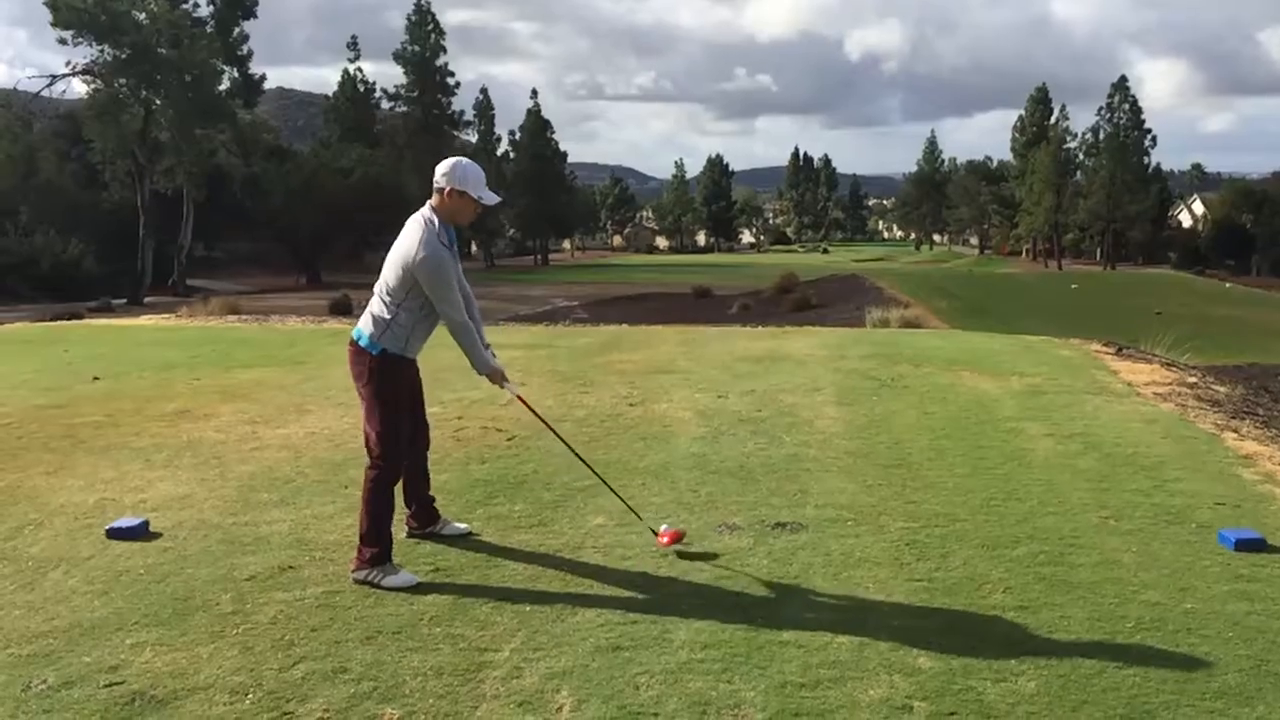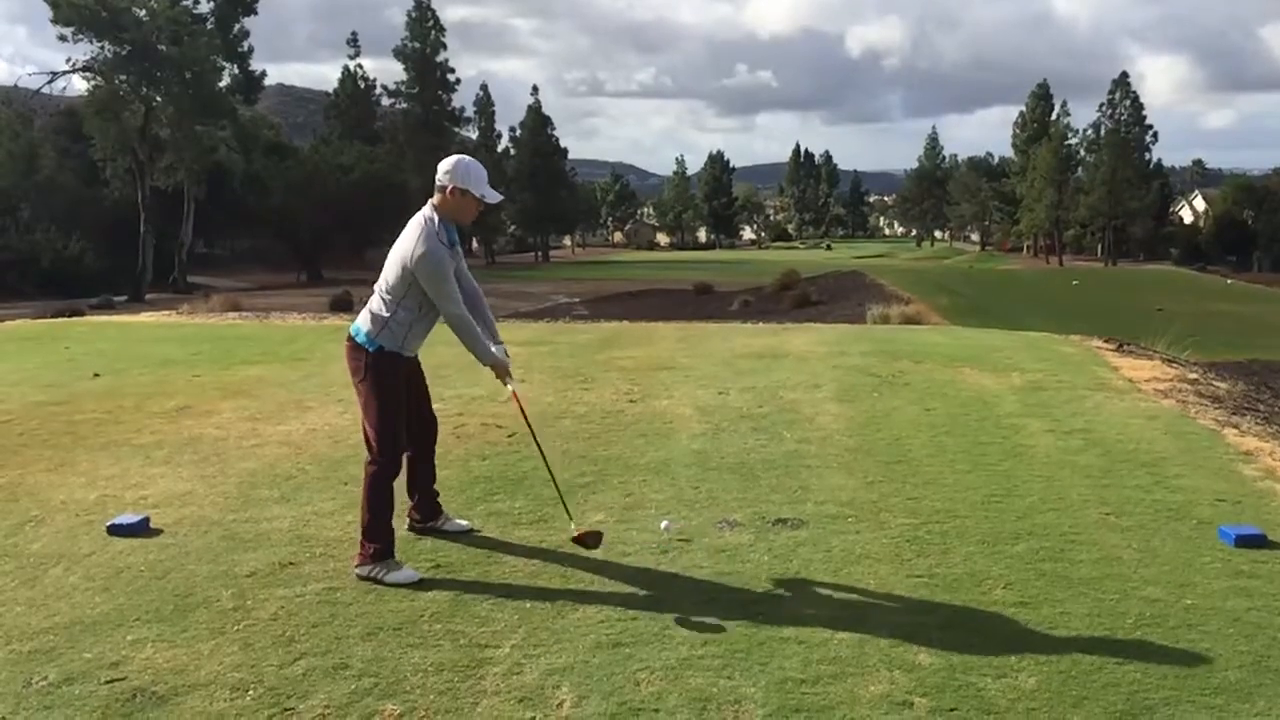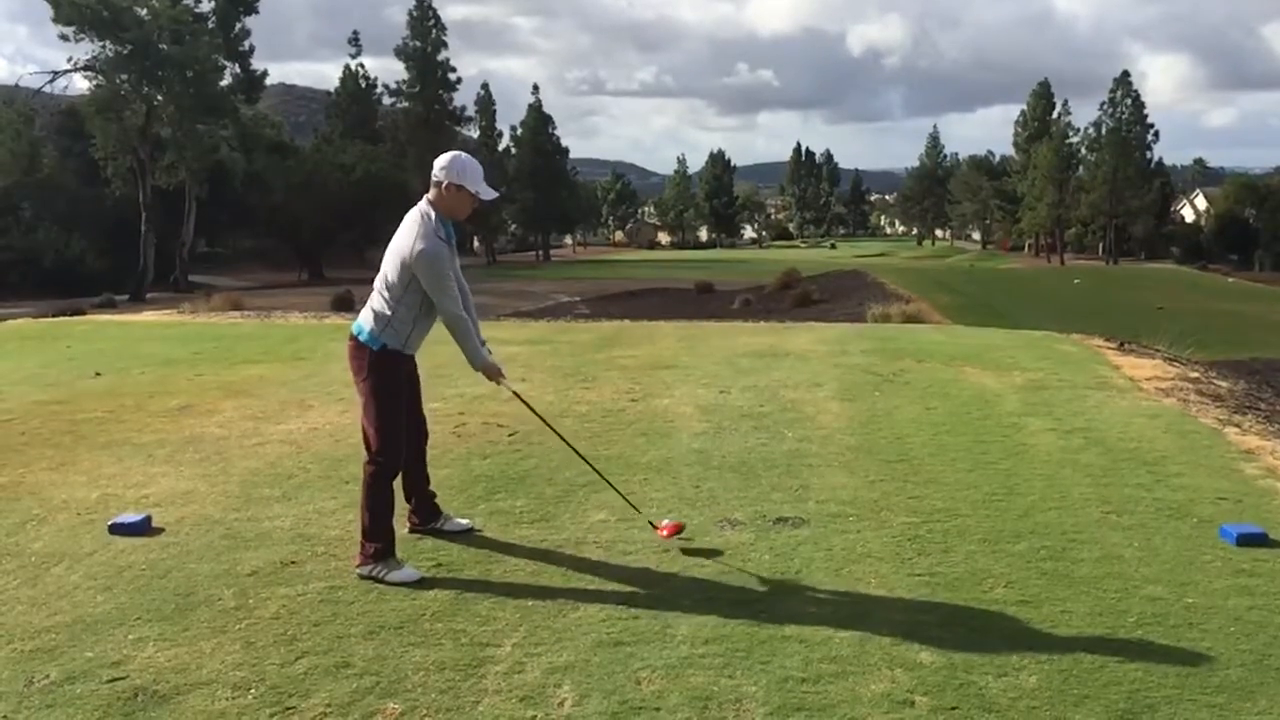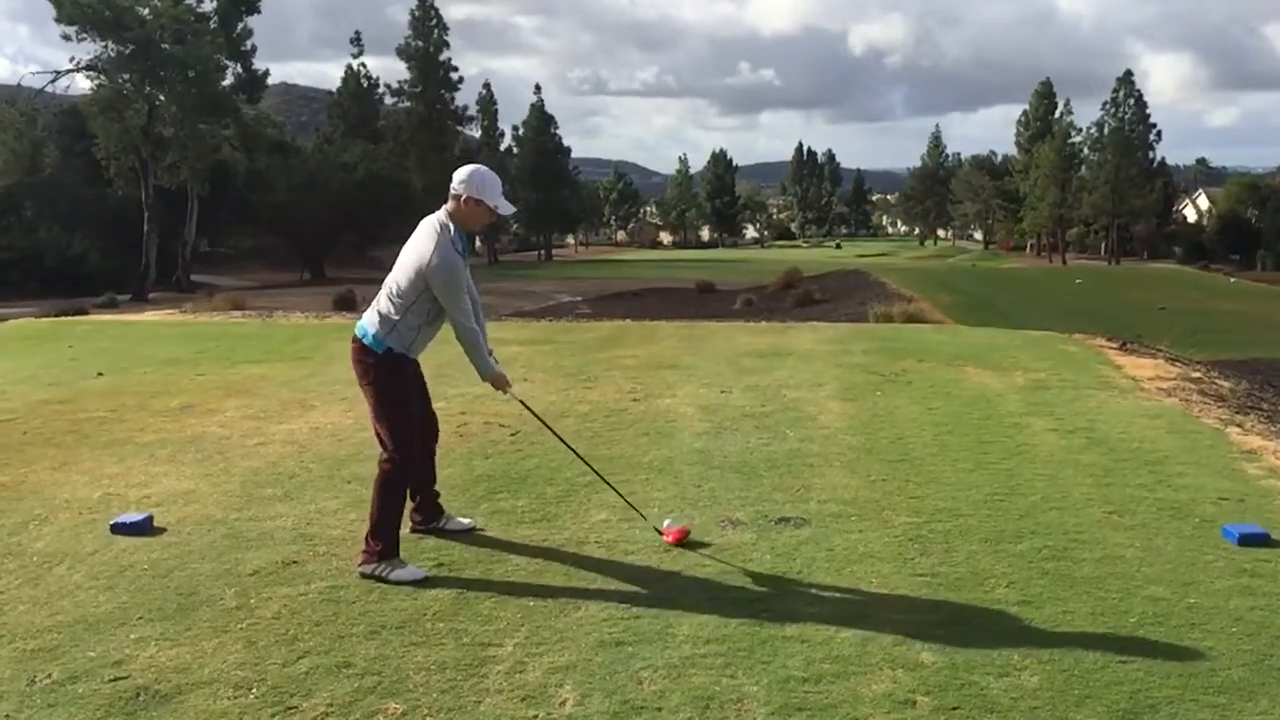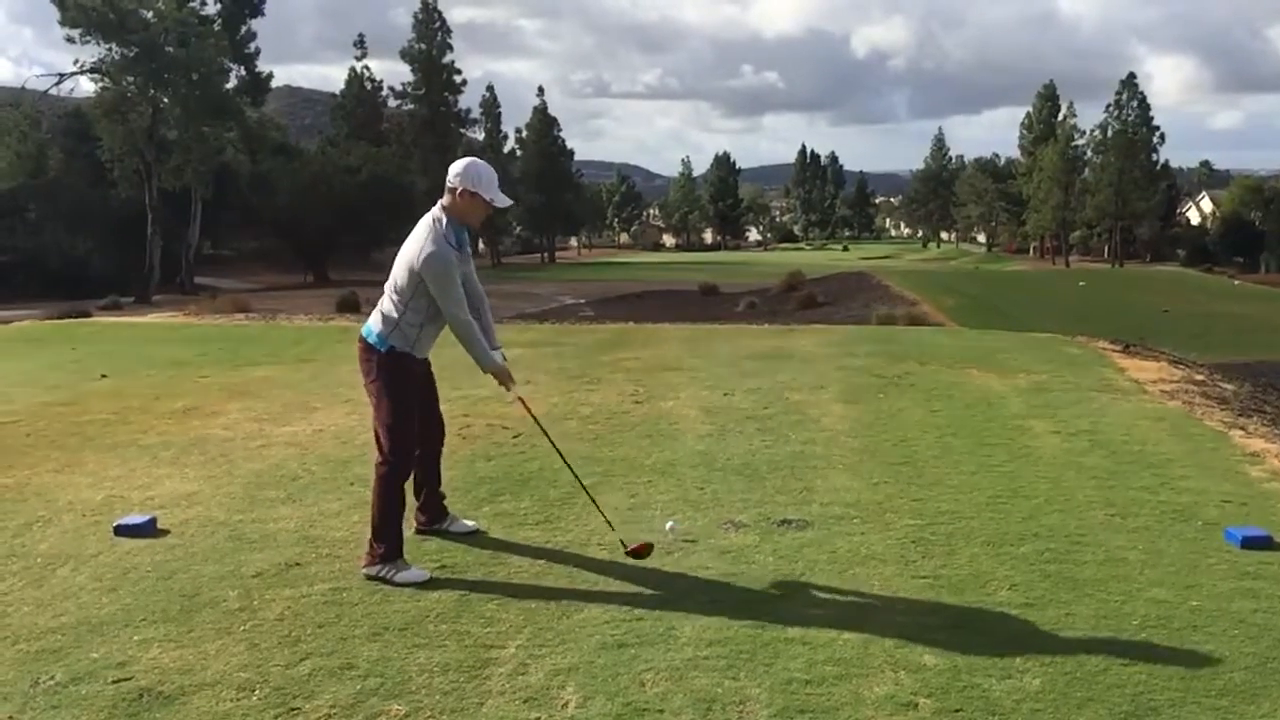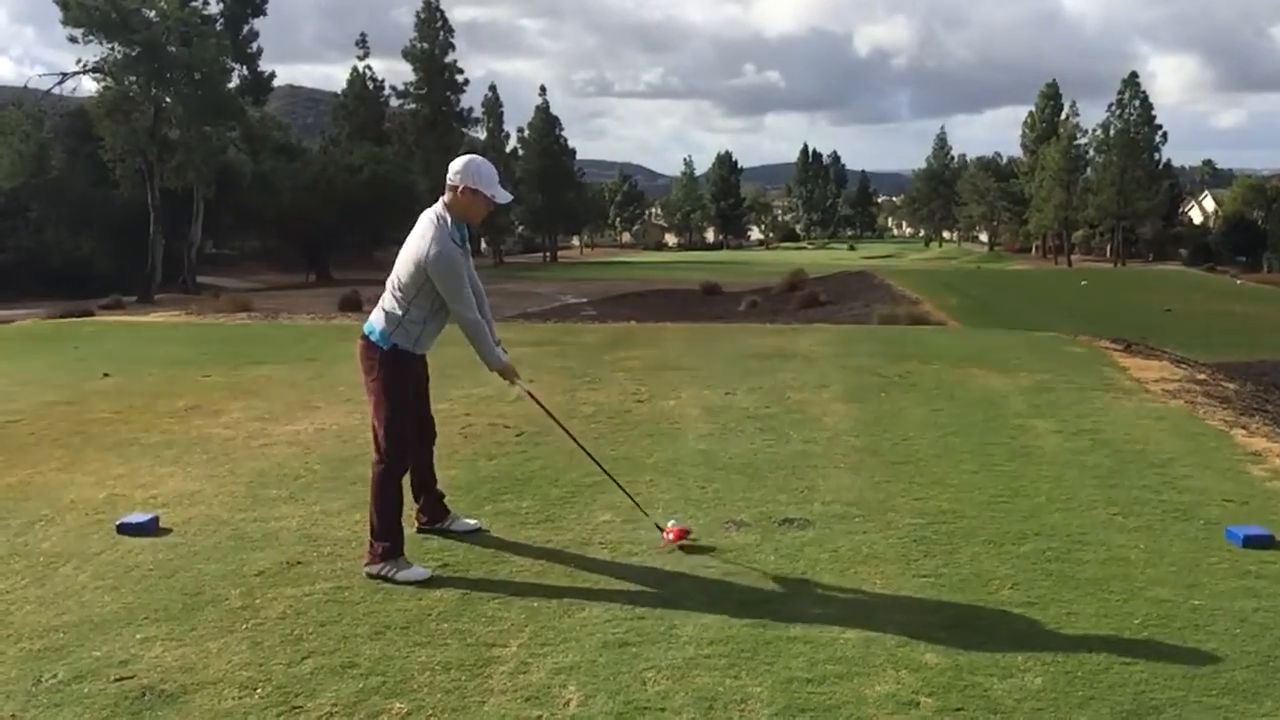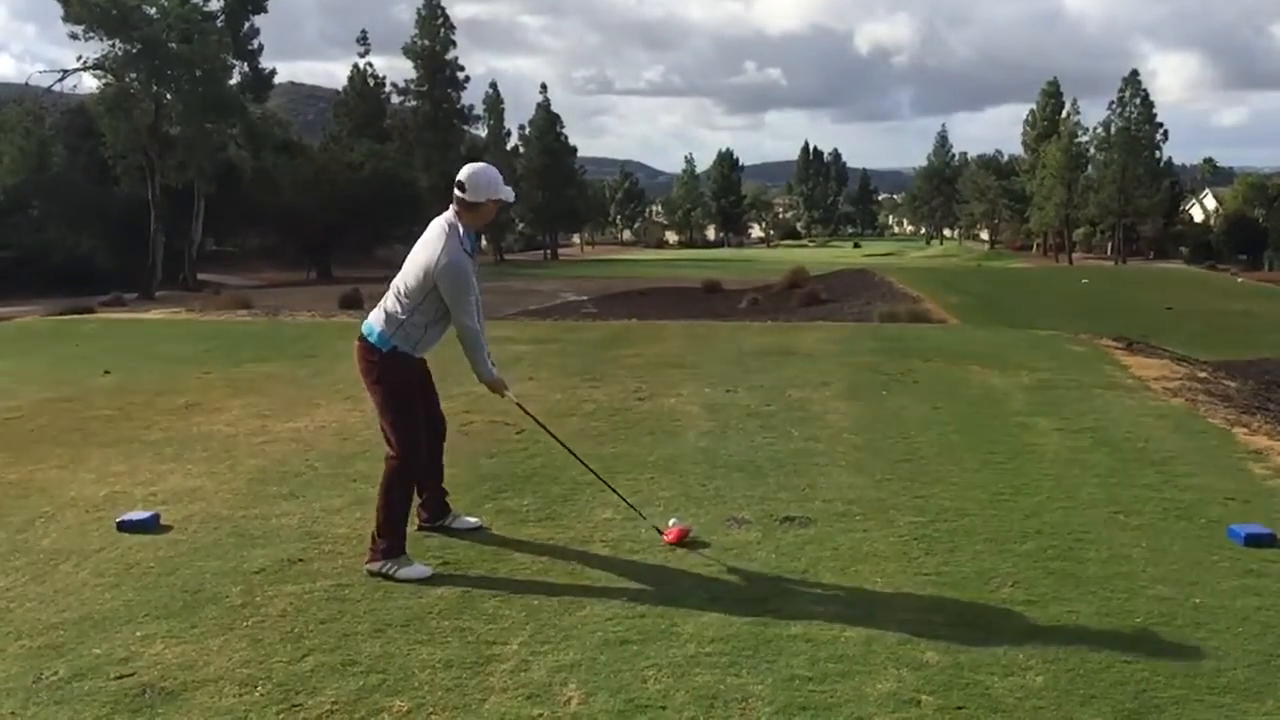
dt=0.5s
person 1, frame 1
left shoulder: (435, 227)
right shoulder: (429, 249)
left elbow: (463, 295)
right elbow: (455, 317)
left wrist: (486, 351)
right wrist: (485, 366)
left hip: (396, 353)
right hip: (378, 355)
left knee: (415, 438)
right knee: (388, 454)
left ankle: (423, 518)
right ankle: (370, 560)
person 1, frame 2
left shoulder: (443, 229)
right shoulder: (427, 247)
left elbow: (469, 291)
right elbow: (455, 313)
left wrist: (496, 345)
right wrist: (489, 358)
left hip: (398, 350)
right hip: (375, 351)
left knee: (423, 431)
right knee: (387, 450)
left ankle: (425, 513)
right ankle: (373, 555)
person 1, frame 3
left shoulder: (435, 224)
right shoulder: (426, 244)
left elbow: (460, 291)
right elbow: (451, 312)
left wrist: (481, 347)
right wrist: (481, 361)
left hip: (395, 348)
right hip: (378, 351)
left knee: (413, 435)
right knee: (386, 450)
left ankle: (424, 514)
right ankle: (375, 555)
person 1, frame 4
left shoulder: (442, 228)
right shoulder: (442, 256)
left elbow: (470, 298)
right elbow: (463, 323)
left wrist: (489, 357)
right wrist: (489, 372)
left hip: (396, 349)
right hip: (379, 353)
left knee: (424, 432)
right knee: (401, 450)
left ankle: (427, 513)
right ankle: (377, 554)
person 1, frame 5
left shoulder: (455, 231)
right shoulder: (435, 250)
left elbow: (474, 294)
right elbow: (458, 318)
left wrist: (495, 350)
right wrist: (490, 365)
left hip: (411, 351)
right hip: (387, 353)
left knee: (431, 434)
right knee: (397, 451)
left ankle: (431, 513)
right ankle: (382, 556)
person 1, frame 6
left shoulder: (449, 224)
right shoulder: (439, 247)
left elbow: (473, 290)
right elbow: (466, 314)
left wrist: (496, 345)
right wrist: (496, 361)
left hip: (407, 348)
right hip: (388, 351)
left knee: (422, 436)
right knee: (394, 451)
left ankle: (432, 513)
right ankle: (383, 555)
person 1, frame 7
left shoulder: (451, 227)
right shoulder: (452, 258)
left elbow: (473, 307)
right elbow: (466, 325)
left wrist: (485, 362)
right wrist: (487, 374)
left hip: (403, 350)
right hip: (385, 354)
left knee: (433, 430)
right knee: (407, 448)
left ankle: (434, 511)
right ankle: (385, 552)
